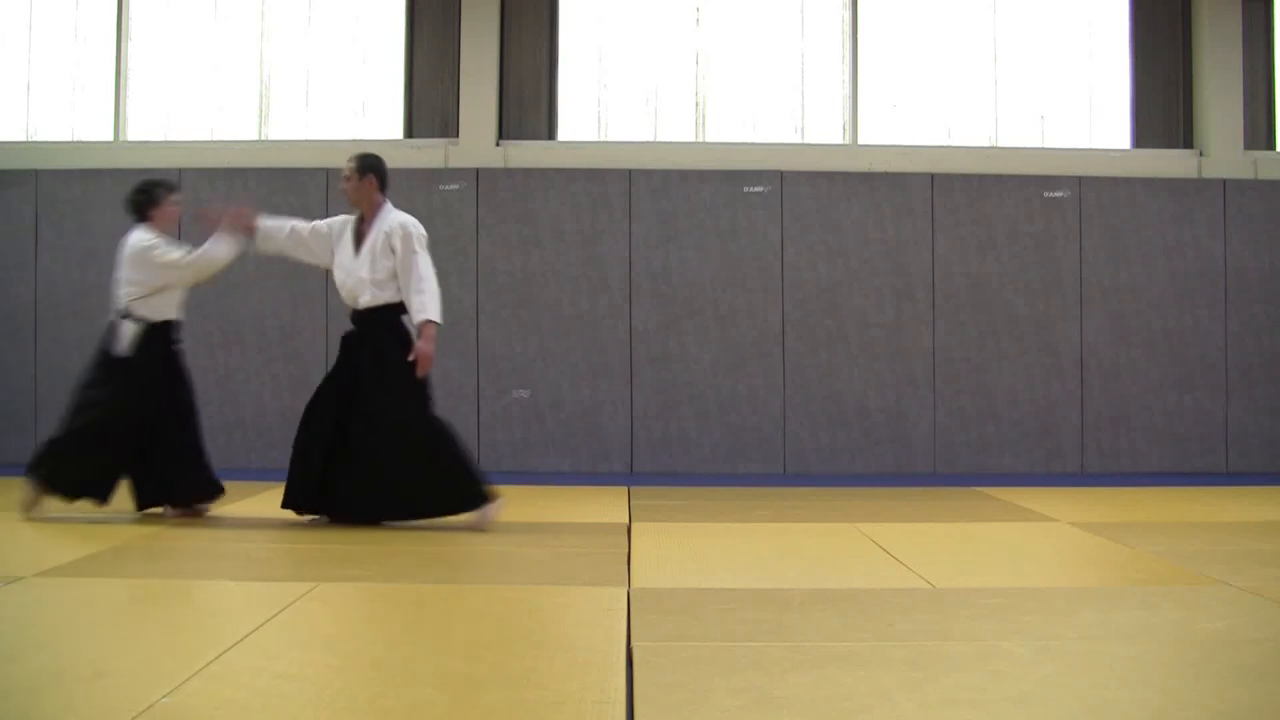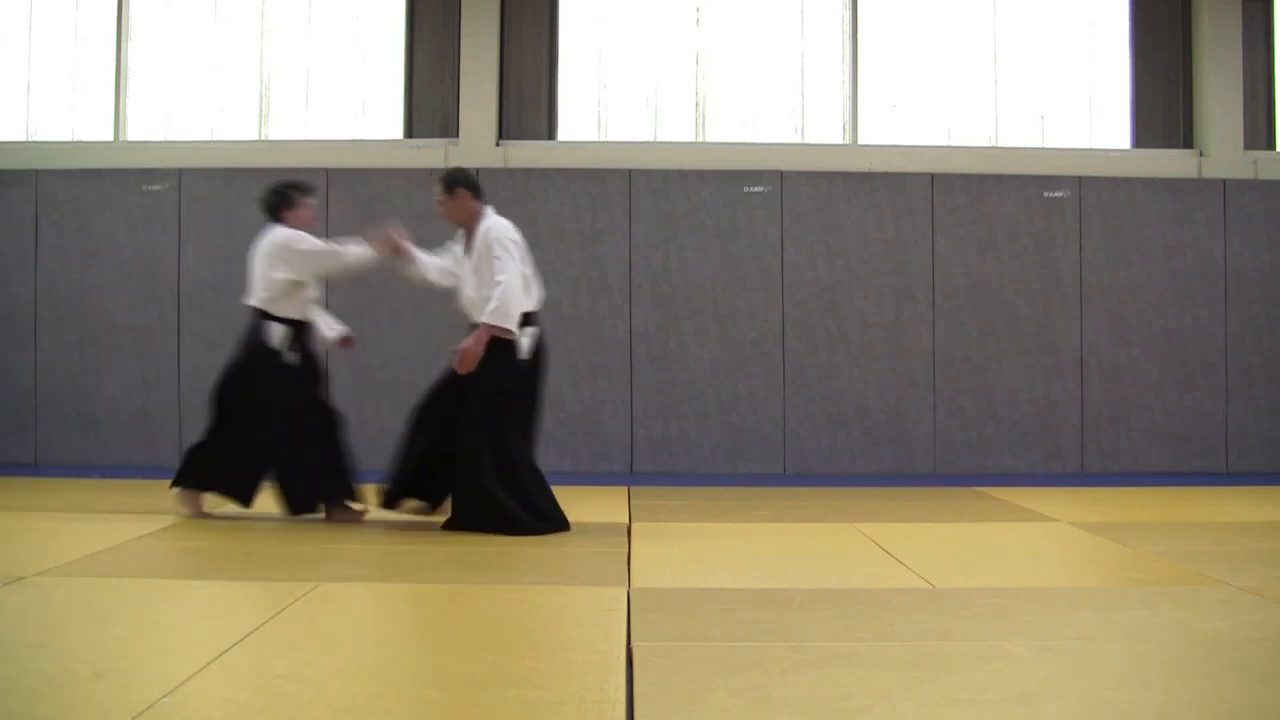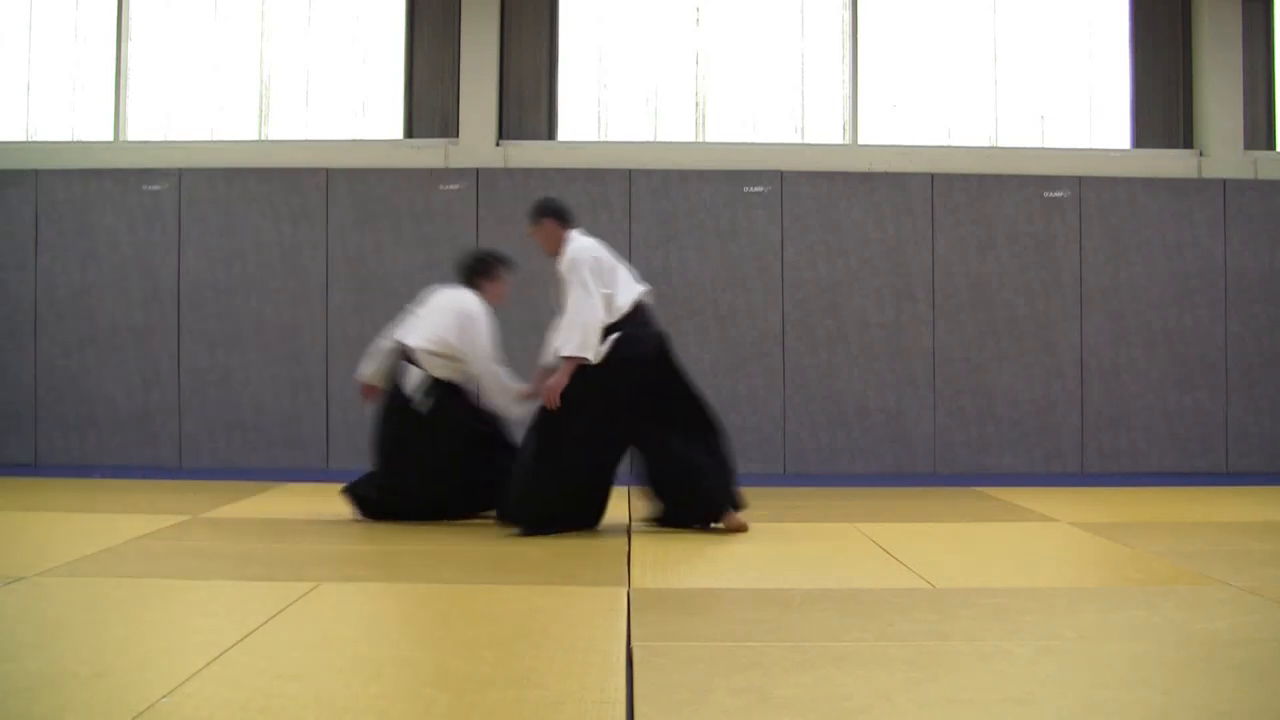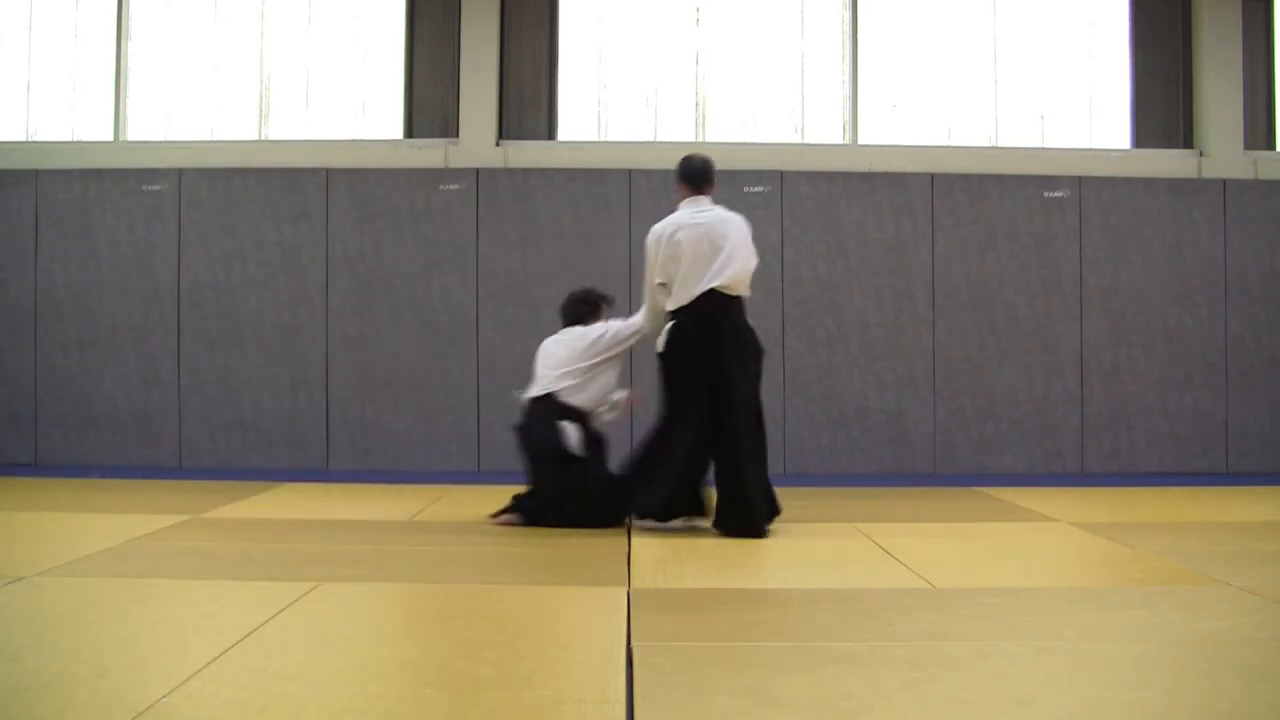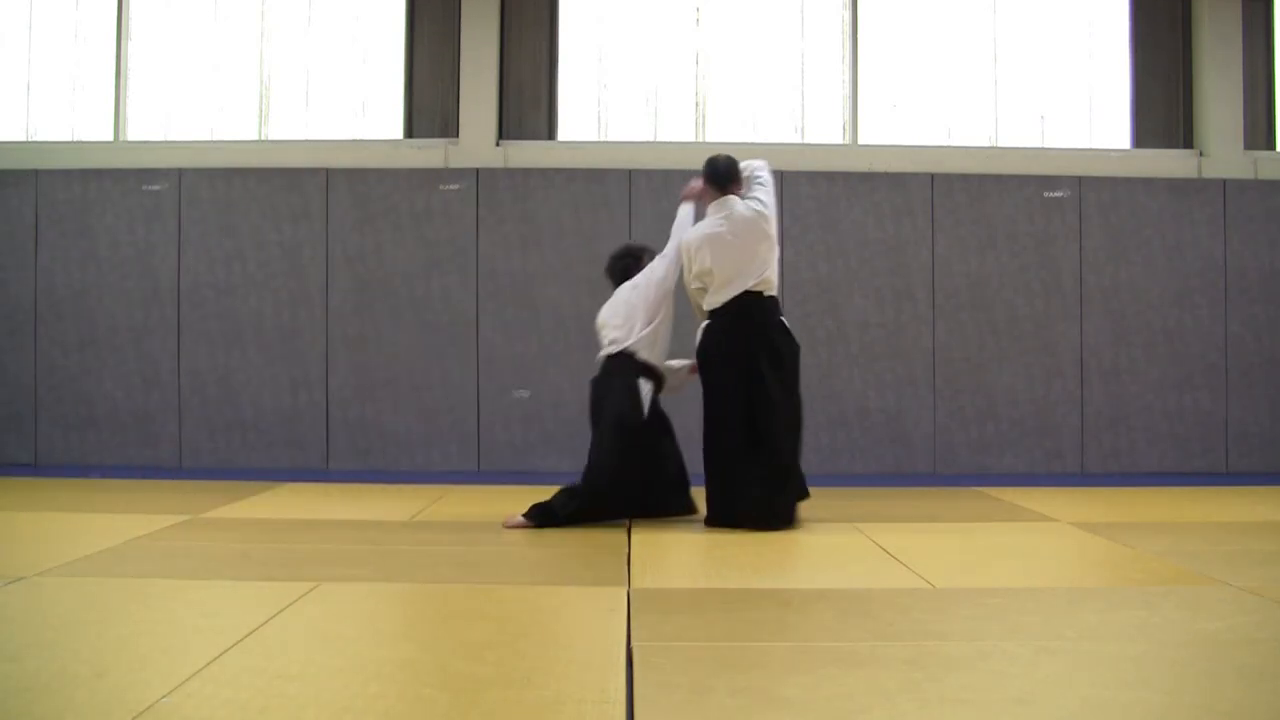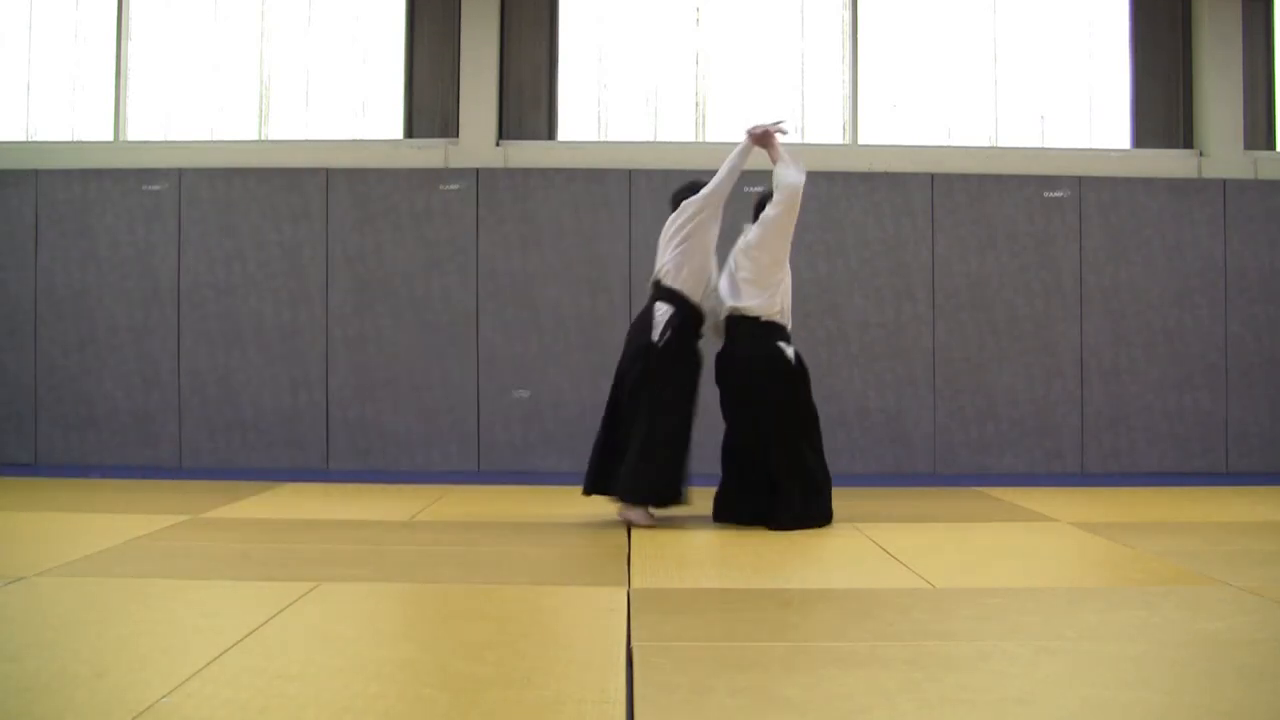
dt=0.4s
person 1, frame 1
left shoulder: (402, 227)
right shoulder: (341, 229)
left elbow: (423, 283)
right elbow: (293, 234)
left wrist: (426, 335)
left hip: (393, 336)
right hip: (363, 337)
left knee: (410, 420)
right knee: (331, 417)
left ankle: (476, 497)
right ankle: (342, 506)
person 1, frame 2
left shoulder: (496, 232)
right shoulder: (471, 237)
left elbow: (508, 289)
right elbow: (443, 271)
left wrist: (481, 336)
right wrist: (405, 251)
left hip: (514, 344)
right hip: (499, 342)
left knee: (498, 430)
right knee: (439, 414)
left ankle: (521, 514)
person 1, frame 3
left shoulder: (575, 256)
right shoulder: (589, 251)
left elbow: (584, 317)
right elbow: (566, 319)
left wrist: (564, 370)
right wrist: (547, 370)
left hip: (623, 347)
right hip: (646, 341)
left knee: (568, 425)
right knee: (675, 425)
left ankle: (541, 514)
right ankle: (716, 505)
person 1, frame 4
left shoulder: (662, 231)
right shoulder: (736, 224)
left elbow: (655, 295)
left wrist: (671, 318)
left hip: (687, 329)
right hip: (731, 325)
left knee: (685, 421)
right knee: (739, 421)
left ankle: (663, 501)
right ankle: (742, 514)
person 1, frame 5
left shoulder: (694, 238)
right shoulder: (759, 212)
left elbow: (697, 294)
right elbow: (759, 168)
right wrist: (731, 176)
left hip: (720, 332)
right hip: (764, 323)
left knee: (726, 424)
right knee: (774, 419)
left ankle: (730, 510)
right ankle: (771, 507)
person 1, frame 6
left shoulder: (739, 251)
right shoulder: (765, 237)
right elbow: (791, 184)
left wrist: (773, 321)
right wrist: (771, 145)
left hip: (735, 351)
right hip: (763, 350)
left knee: (749, 431)
right knee: (795, 431)
left ankle: (741, 507)
right ankle: (797, 507)
person 2, frame 1
left shoulder: (149, 244)
right shoulder: (146, 246)
right elbow: (193, 267)
right wrist: (230, 234)
left hip: (155, 343)
right hip: (134, 344)
left knee: (175, 420)
right knee: (98, 421)
left ankle: (180, 498)
right ankle: (42, 480)
person 2, frame 2
left shoulder: (273, 242)
right shoulder: (288, 243)
left elbow: (301, 301)
right elbow: (335, 258)
left wrist: (334, 329)
right wrist: (372, 247)
left hip: (266, 341)
right hip: (277, 344)
left knee: (242, 421)
right knee: (309, 421)
left ankle: (192, 486)
right ankle: (331, 500)
person 2, frame 3
left shoulder: (442, 296)
right shoulder: (474, 312)
left elbow: (393, 335)
right elbow: (487, 373)
left wrist: (372, 374)
right wrist: (522, 396)
left hip: (417, 383)
right hip: (416, 390)
left knee: (480, 431)
right knee: (415, 473)
person 2, frame 4
left shoulder: (549, 345)
right shoulder: (597, 337)
right elbow: (642, 321)
left wrist: (618, 401)
left hip: (538, 425)
right hip: (557, 431)
right knee: (604, 507)
right ankle: (528, 511)
person 2, frame 5
left shoulder: (608, 312)
right shoulder: (645, 286)
right elbow: (674, 249)
left wrist: (684, 367)
right wrist: (688, 204)
left hip: (612, 387)
right hip: (628, 394)
right knee: (610, 470)
right ankle: (541, 516)
person 2, frame 6
left shoulder: (694, 242)
right shoulder: (686, 219)
left elbow: (708, 301)
right elbow: (718, 186)
right wrist: (749, 141)
left hip: (671, 331)
right hip: (662, 330)
left knee: (664, 415)
right knee: (655, 415)
left ankle: (635, 496)
right ankle: (633, 497)
